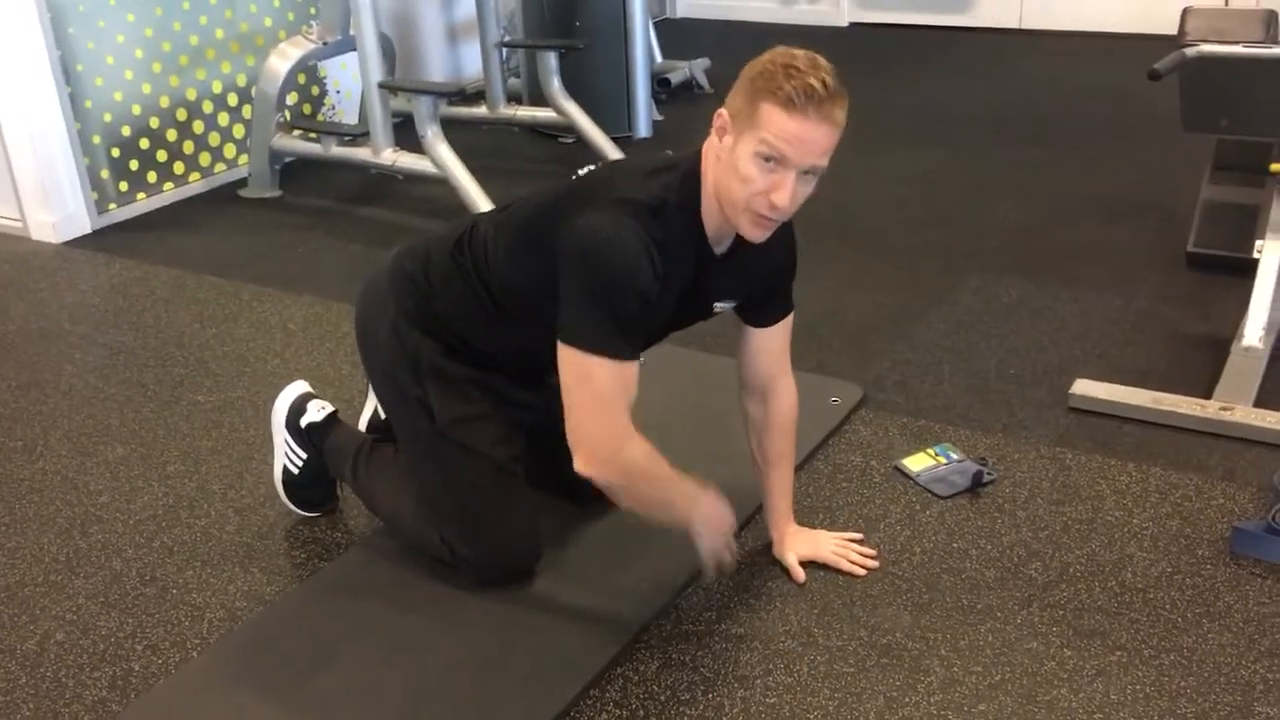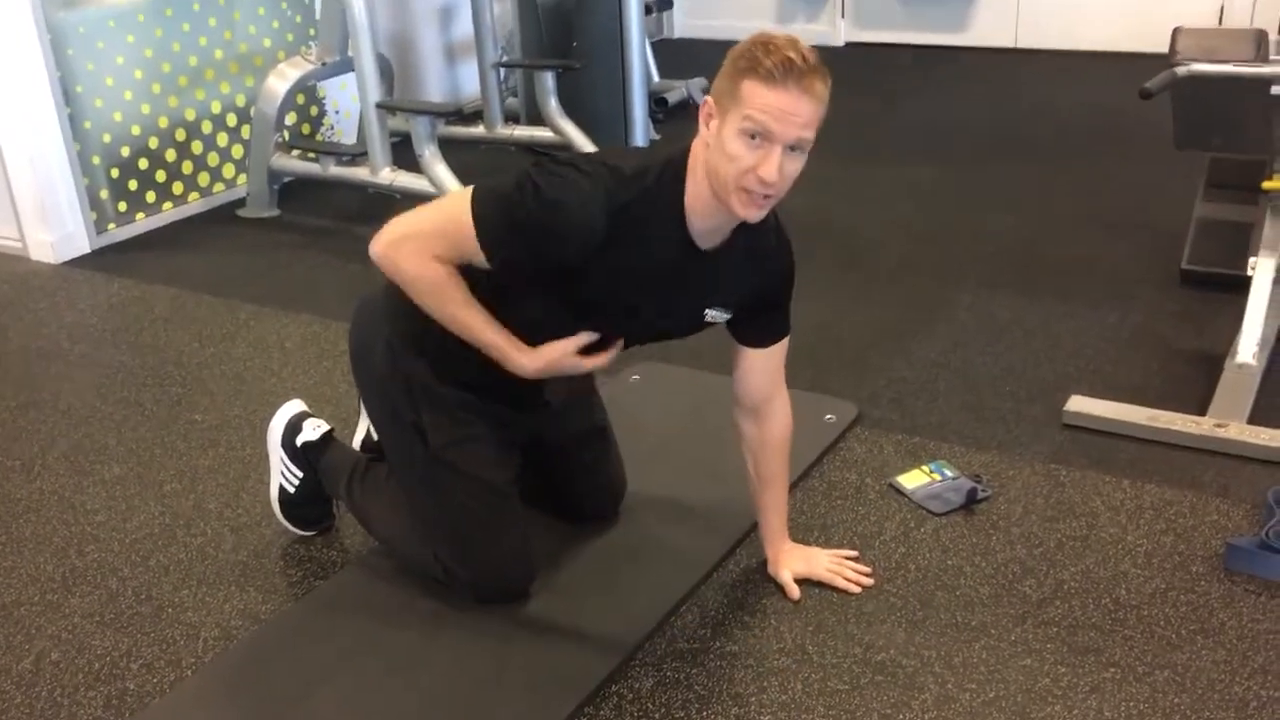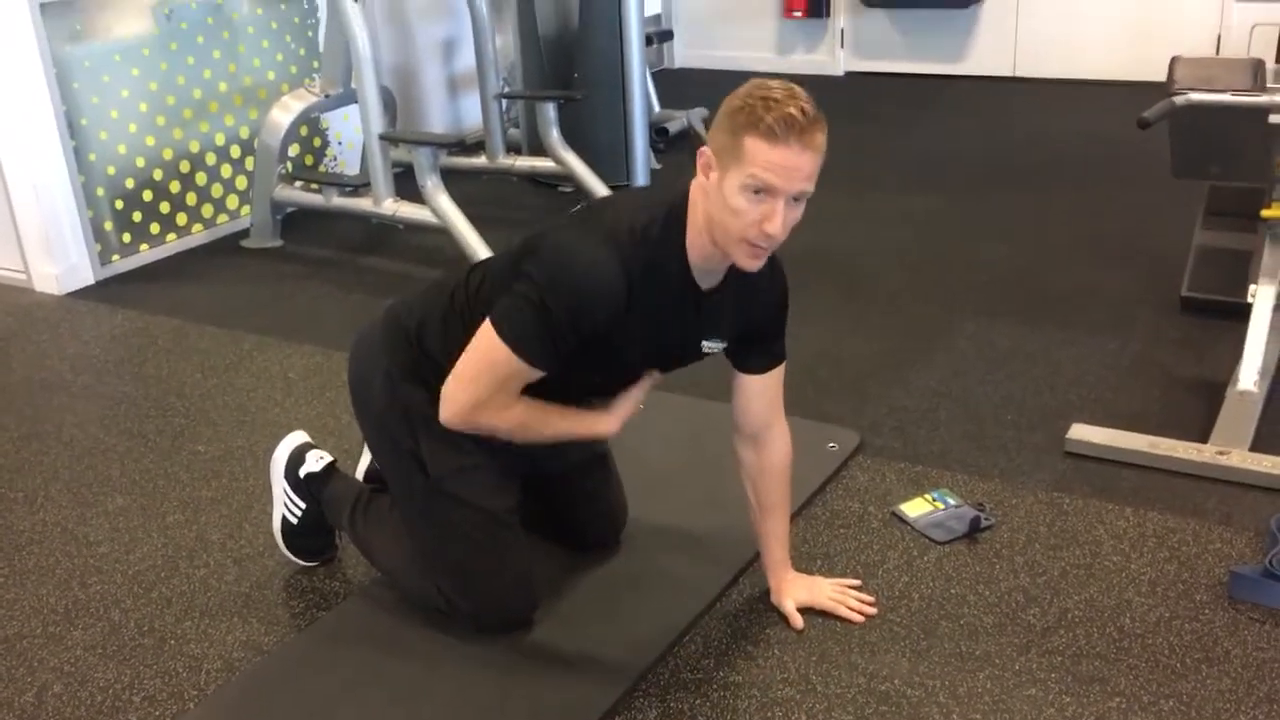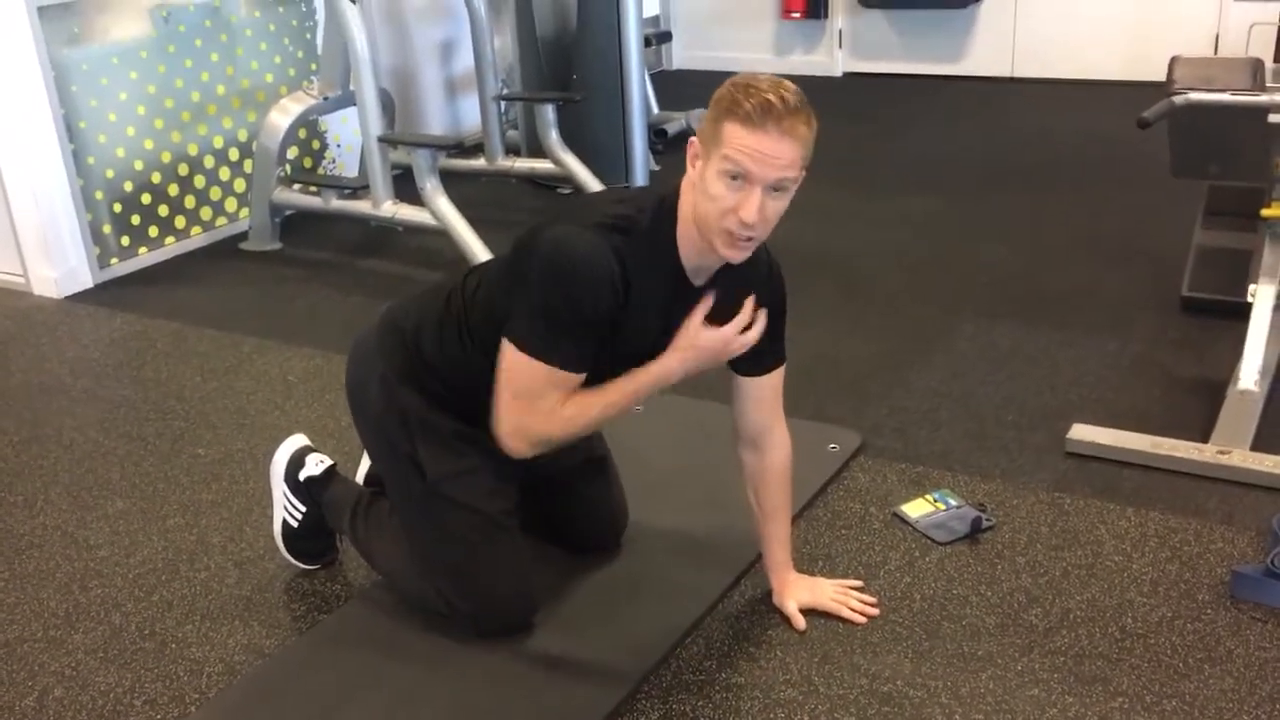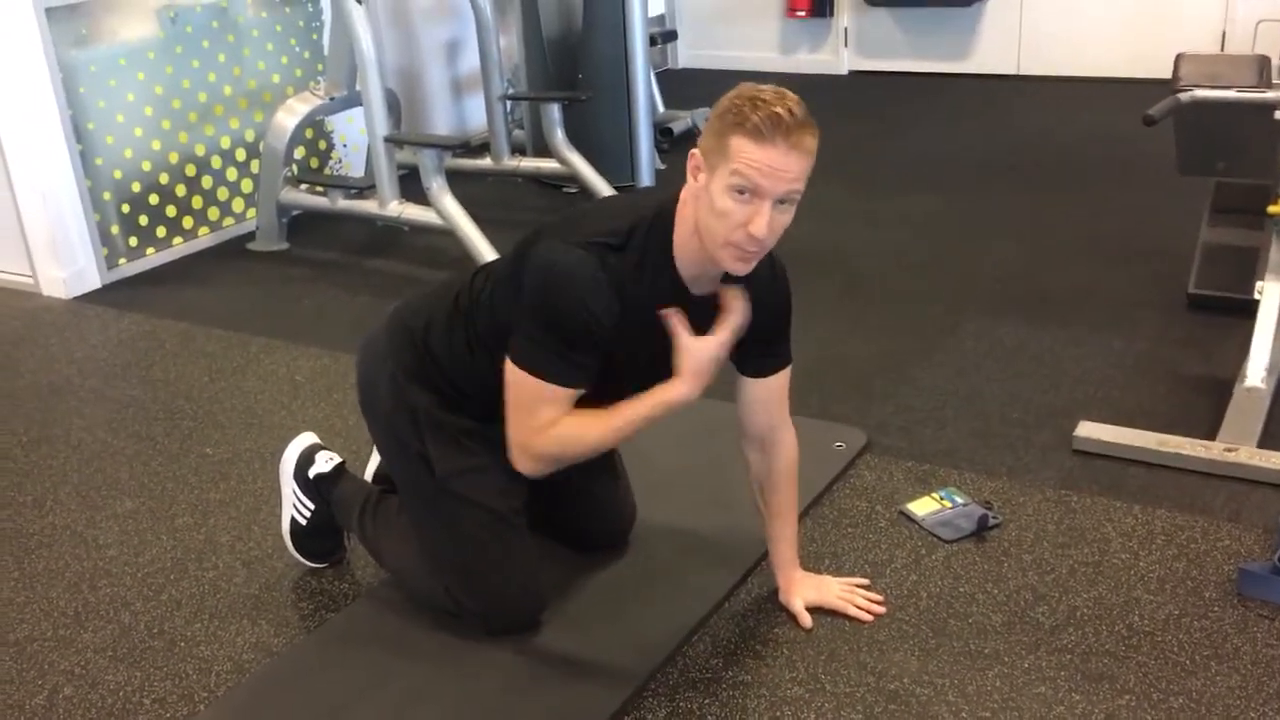
dt=0.4s
person 1, frame 1
left shoulder: (769, 242)
right shoulder: (618, 240)
left elbow: (769, 387)
right elbow: (597, 450)
left wrist: (784, 528)
right wrist: (700, 512)
left hip: (528, 343)
right hip: (424, 330)
left knee: (594, 491)
right knee: (499, 553)
left ankle: (409, 420)
right ankle: (325, 440)
person 1, frame 2
left shoulder: (764, 254)
right shoulder: (587, 200)
left elbow: (762, 404)
right elbow: (399, 247)
left wrist: (779, 545)
right wrist: (519, 357)
left hip: (532, 359)
right hip: (422, 348)
left knee: (595, 504)
right knee: (494, 573)
right ankle: (320, 457)
person 1, frame 3
left shoulder: (759, 283)
right shoulder: (593, 265)
left elbow: (761, 431)
right elbow: (463, 406)
left wrist: (781, 573)
right wrist: (604, 422)
left hip: (525, 382)
right hip: (417, 379)
left knee: (598, 530)
right knee: (498, 601)
left ankle: (412, 471)
right ankle: (324, 487)
person 1, frame 4
left shoulder: (754, 280)
right shoulder: (587, 254)
left elbow: (762, 435)
right elbow: (523, 433)
left wrist: (784, 576)
right wrist: (673, 365)
left hip: (519, 382)
right hip: (413, 382)
left knee: (598, 533)
right knee: (498, 606)
right ankle: (322, 492)
person 1, frame 5
left shoulder: (757, 284)
right shoulder: (577, 269)
left elbow: (768, 433)
right elbow: (533, 451)
left wrist: (790, 573)
right wrist: (682, 387)
left hip: (530, 387)
right hip: (423, 381)
left knee: (605, 530)
right knee: (505, 602)
right ankle: (333, 489)
